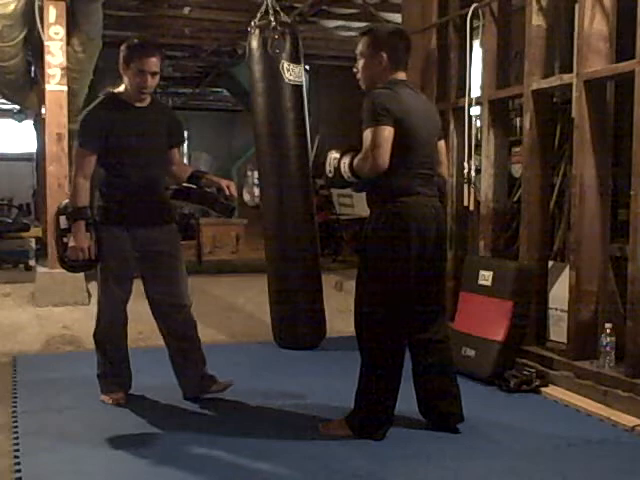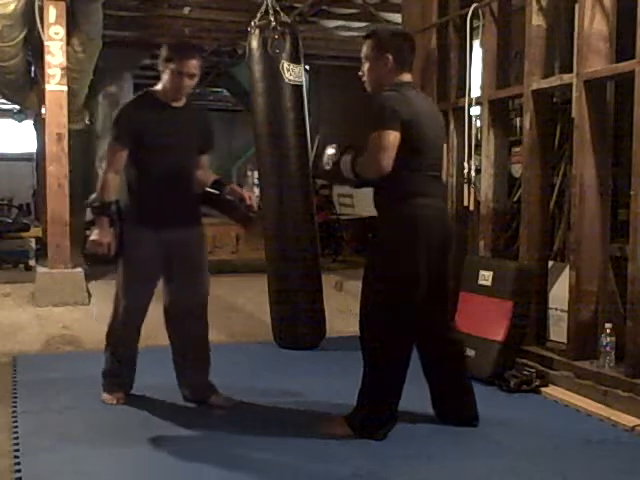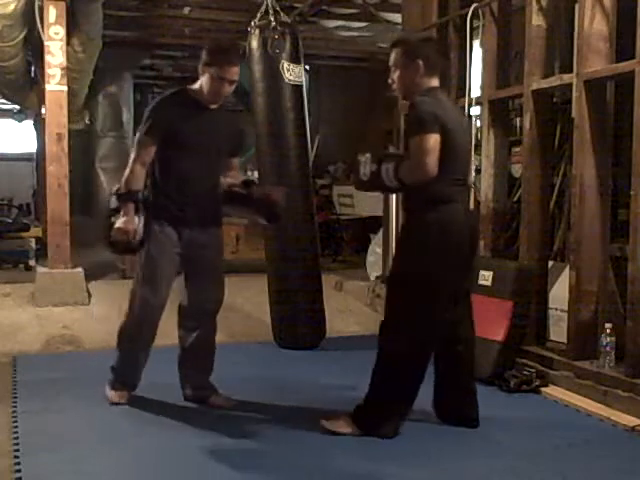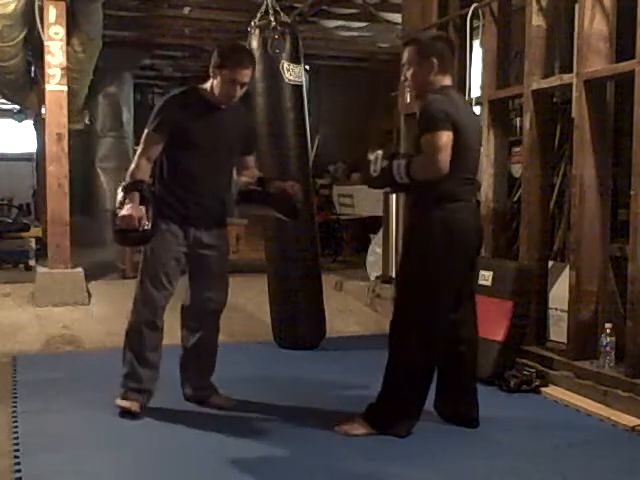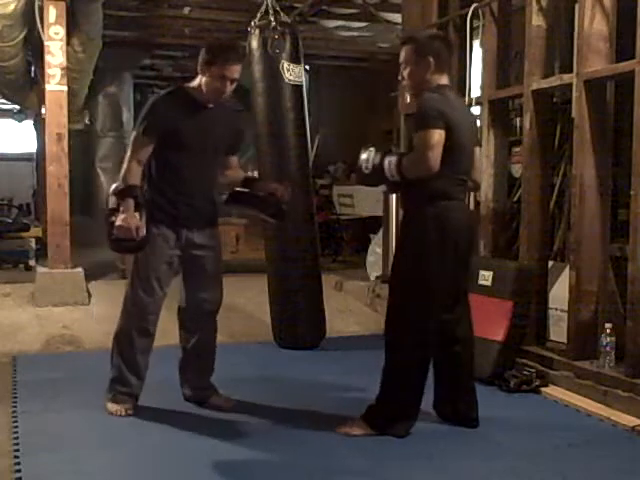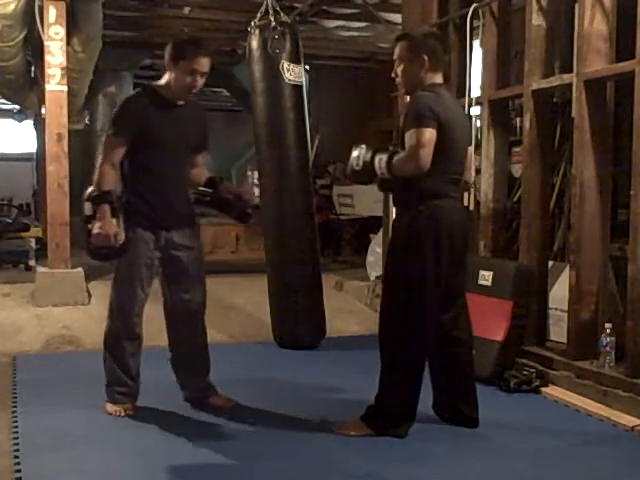
dt=0.3s
person 1, frame 1
left shoulder: (380, 99)
right shoulder: (425, 104)
left elbow: (376, 161)
right elbow: (440, 169)
left wrist: (343, 165)
left hip: (396, 217)
right hip: (430, 213)
left knee: (380, 320)
right knee: (428, 317)
left ankle: (369, 419)
right ankle: (443, 409)
person 1, frame 2
left shoulder: (389, 102)
right shoulder: (427, 105)
left elbow: (381, 163)
left wrist: (343, 165)
right wrist: (359, 167)
left hip: (406, 219)
right hip: (434, 215)
left knee: (385, 321)
right knee: (435, 318)
left ankle: (370, 419)
right ankle: (458, 405)
person 1, frame 3
left shoulder: (423, 107)
right shoulder: (452, 110)
left elbow: (424, 168)
left wrist: (382, 173)
right wrist: (395, 171)
left hip: (433, 223)
right hip: (459, 219)
left knee: (406, 323)
right knee: (453, 317)
left ankle: (376, 417)
right ankle: (460, 406)
person 1, frame 4
left shoulder: (435, 106)
right shoulder: (465, 109)
left elbow: (437, 164)
left wrist: (392, 170)
right wrist: (404, 171)
left hip: (438, 221)
right hip: (464, 218)
left knee: (416, 321)
right knee: (457, 316)
left ankle: (389, 416)
right ankle: (460, 406)
person 1, frame 5
left shoulder: (430, 104)
right shoulder: (462, 109)
left elbow: (427, 161)
left wrist: (386, 167)
left hip: (431, 219)
right hip: (457, 217)
left knee: (410, 319)
right knee: (452, 315)
left ankle: (390, 416)
right ankle: (459, 406)
person 1, frame 6
left shoulder: (422, 102)
right shoulder: (456, 108)
left elbow: (418, 159)
left wrist: (374, 164)
left hip: (424, 218)
right hip: (452, 215)
left knee: (405, 319)
right knee: (449, 315)
left ankle: (389, 416)
right ankle: (459, 406)
person 2, frame 1
left shoulder: (166, 117)
right shoulder: (99, 116)
right elbow: (82, 176)
left wrist: (206, 179)
right wrist: (79, 227)
left hip: (160, 224)
right hip: (115, 227)
left knee: (175, 303)
right knee: (112, 308)
left ankle: (196, 379)
right ankle: (114, 383)
person 2, frame 2
left shoulder: (198, 119)
right shoulder: (134, 112)
right elbow: (113, 171)
left wrist: (226, 188)
right wrist: (102, 222)
left hip: (186, 226)
right hip: (141, 227)
left knee: (191, 307)
right knee: (129, 306)
left ankle: (197, 385)
right ankle: (116, 382)
person 2, frame 3
left shoulder: (231, 121)
right shoulder: (168, 108)
right elbow: (140, 162)
right wrist: (128, 209)
left hip: (208, 226)
right hip: (165, 223)
left knee: (205, 306)
right knee: (148, 302)
left ankle: (197, 384)
right ankle: (122, 380)
person 2, frame 4
left shoulder: (242, 120)
right shoulder: (177, 107)
left elbow: (246, 171)
right elbow: (145, 157)
left wrist: (272, 185)
right wrist: (133, 199)
left hip: (213, 227)
right hip: (169, 222)
left knee: (208, 306)
right knee: (150, 303)
left ankle: (198, 385)
right ankle: (135, 388)
person 2, frame 5
left shoulder: (230, 118)
right shoulder: (165, 107)
right elbow: (135, 160)
left wrist: (257, 185)
right wrist: (128, 208)
left hip: (204, 227)
right hip: (160, 225)
left knee: (203, 307)
right knee: (142, 307)
left ankle: (198, 386)
right ankle: (123, 391)
person 2, frame 6
left shoulder: (197, 116)
right shoulder: (137, 107)
right elbow: (109, 164)
left wrist: (220, 187)
right wrist: (105, 215)
left hip: (182, 227)
right hip: (139, 226)
left knee: (190, 308)
right knee: (127, 309)
left ankle: (198, 387)
right ankle: (121, 392)
